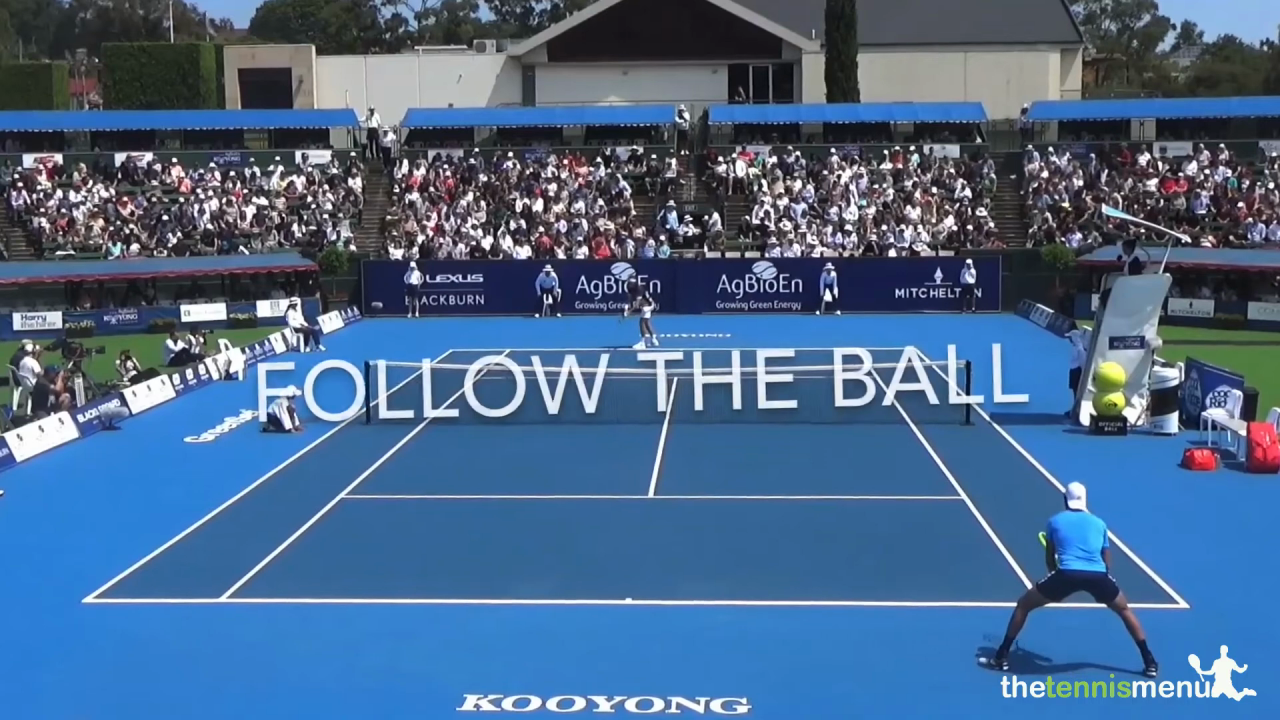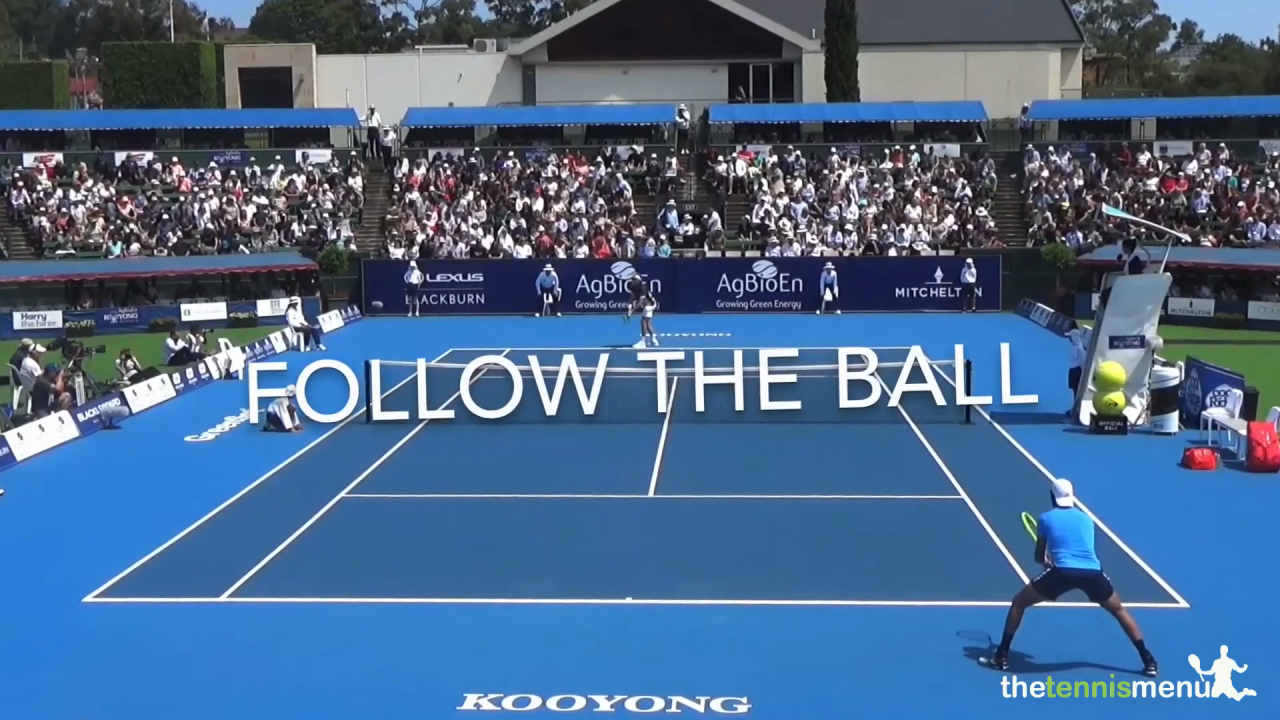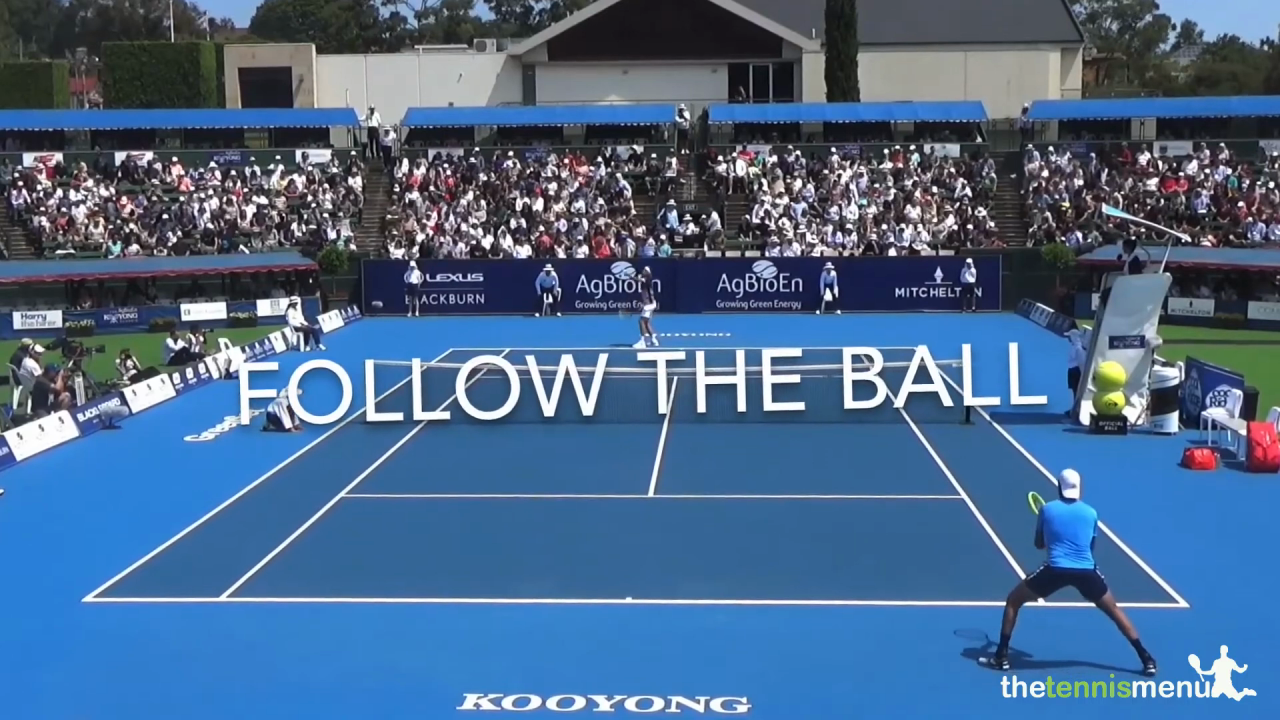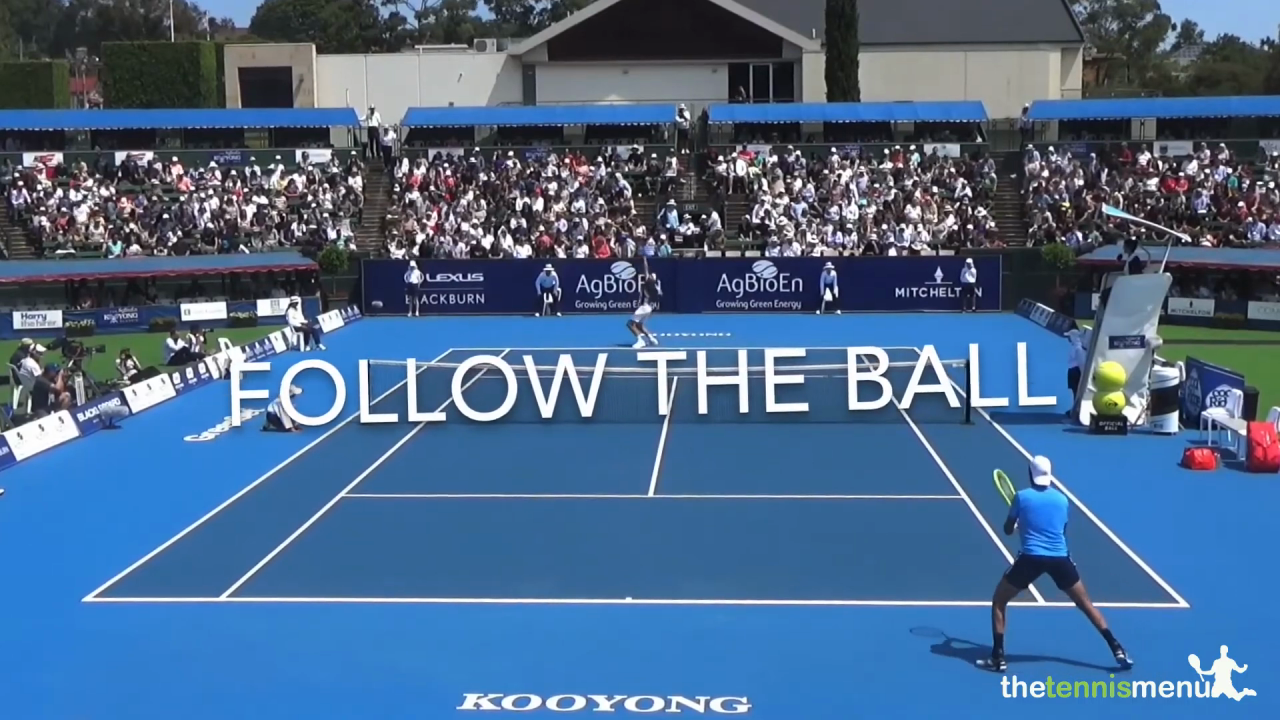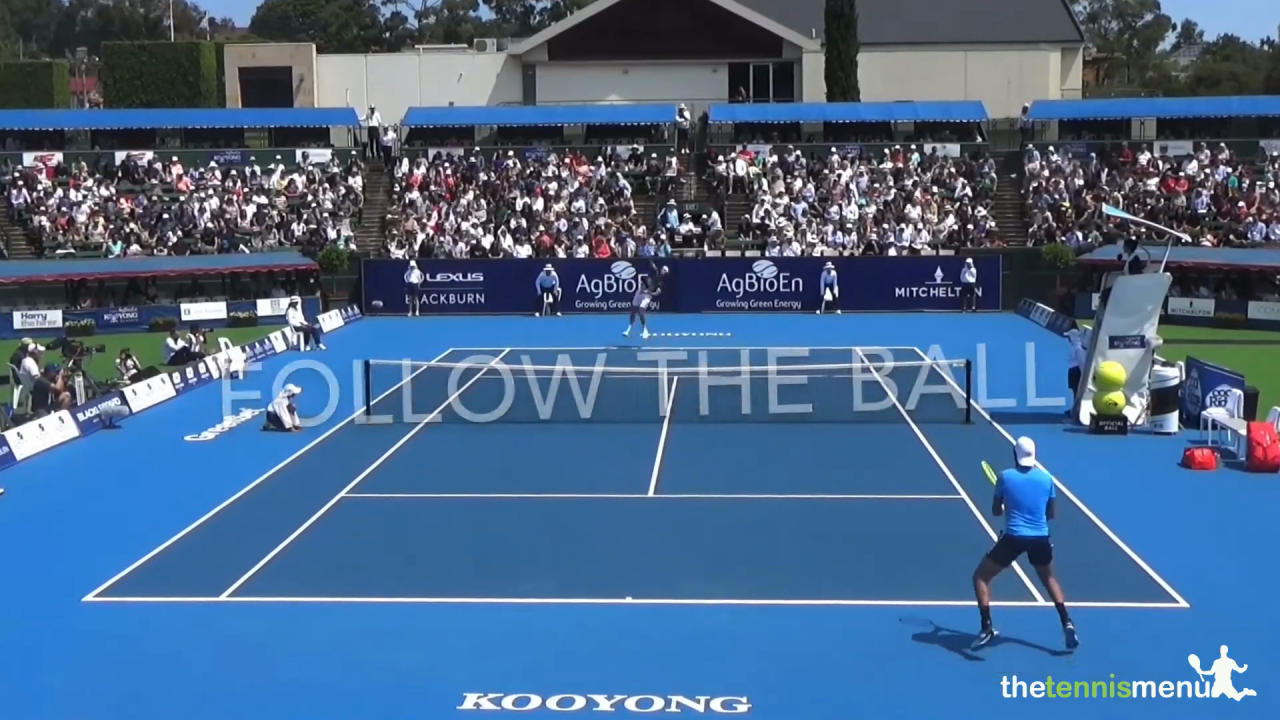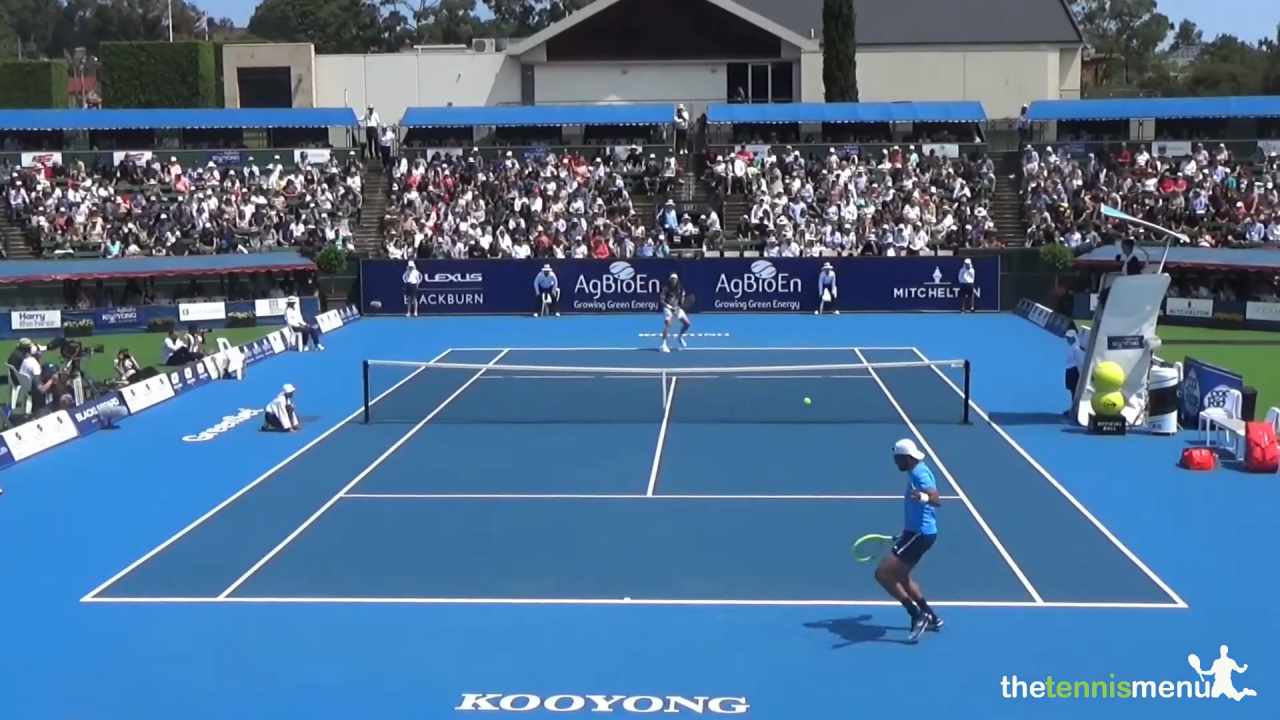
dt=0.5s
person 1, frame 1
left shoulder: (1055, 521)
right shoulder: (1099, 523)
left elbow: (1050, 561)
left hip: (1067, 573)
right hip: (1097, 575)
left knee: (1023, 606)
right knee: (1125, 611)
left ankle: (1001, 657)
right ankle: (1150, 663)
person 1, frame 2
left shoulder: (1046, 518)
right shoulder: (1086, 519)
left elbow: (1039, 557)
left wrist: (1048, 561)
left hip: (1062, 572)
right hip: (1092, 572)
left knee: (1018, 603)
right knee: (1119, 611)
left ankle: (1001, 656)
right ankle: (1148, 662)
person 1, frame 3
left shoulder: (1047, 509)
right shoulder: (1091, 513)
left elbow: (1039, 544)
left hip: (1056, 569)
right hip: (1085, 571)
left knee: (1013, 601)
right knee: (1114, 612)
left ankle: (1001, 656)
right ankle: (1147, 661)
person 1, frame 4
left shoulder: (1022, 497)
right shoulder: (1062, 499)
left elbow: (1007, 529)
left hip: (1031, 558)
right hip: (1060, 558)
left knee: (999, 600)
right knee: (1085, 604)
left ankle: (997, 657)
right ankle: (1117, 651)
person 1, frame 5
left shoulder: (1006, 477)
right shoulder: (1046, 478)
left elbow: (996, 511)
right elbow: (1051, 514)
left hip: (1014, 537)
right hip: (1040, 538)
left knee: (980, 577)
right knee: (1049, 579)
left ankle: (986, 627)
right ankle: (1066, 624)
person 1, frame 6
left shoulder: (919, 472)
right shoulder: (917, 472)
left elbow: (935, 500)
left wrist: (921, 497)
left hip: (920, 534)
right hip: (920, 533)
left knee: (883, 574)
right knee: (900, 577)
left ankle: (918, 616)
right ankle: (931, 617)
